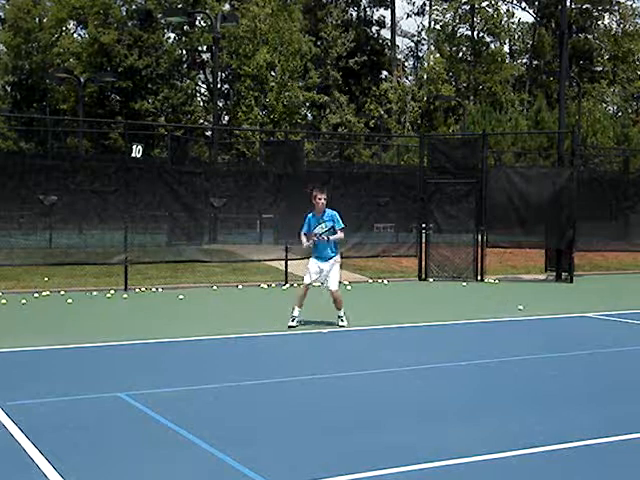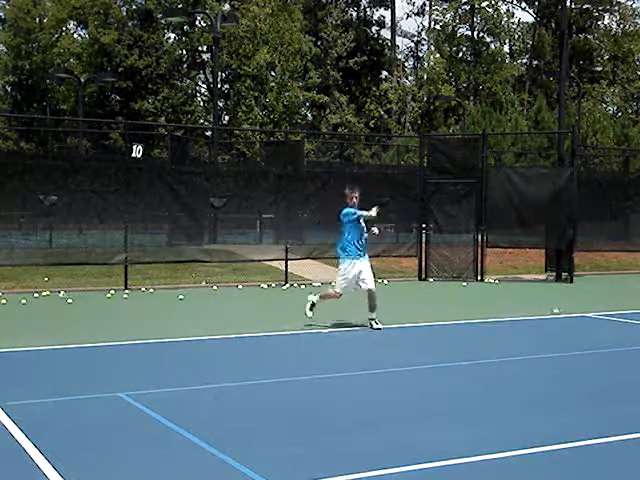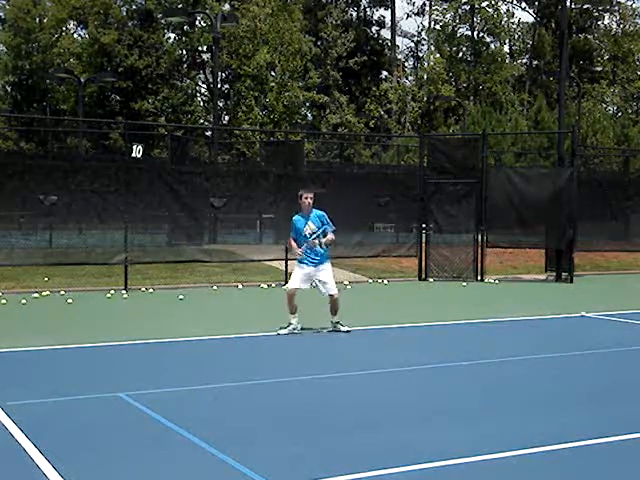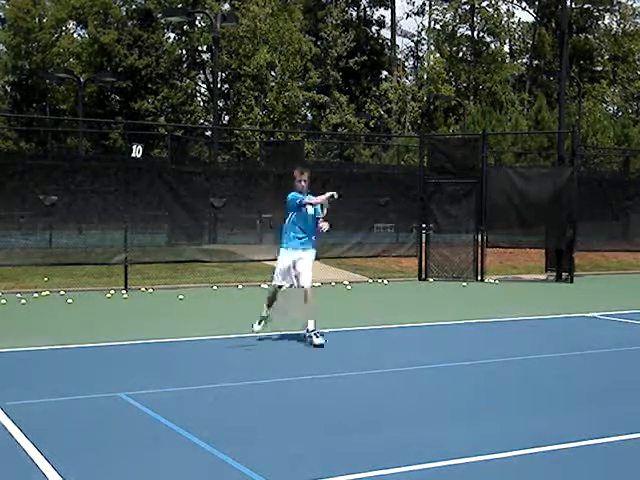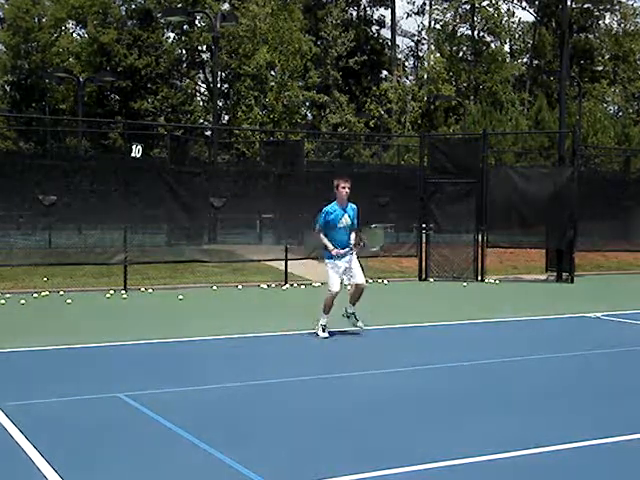
dt=1s
person 1, frame 1
left shoulder: (333, 215)
right shoulder: (310, 217)
left elbow: (341, 235)
right elbow: (304, 235)
left wrist: (327, 238)
right wrist: (305, 242)
left hip: (332, 259)
right hip: (316, 259)
left knee: (333, 290)
right knee: (306, 283)
left ankle: (341, 315)
right ankle: (295, 315)
person 1, frame 2
left shoulder: (358, 213)
right shoulder: (346, 212)
right elbow: (371, 214)
left wrist: (373, 230)
right wrist: (373, 210)
left hip: (362, 258)
right hip: (348, 260)
left knee: (371, 290)
right knee: (337, 292)
left ankle: (372, 318)
right ankle: (314, 299)
person 1, frame 3
left shoulder: (321, 215)
right shoulder: (295, 220)
left elbow: (332, 237)
right elbow: (293, 239)
left wrist: (320, 242)
right wrist: (295, 249)
left hip: (321, 263)
right hip: (303, 263)
left knee: (334, 296)
right knee: (290, 290)
left ankle: (335, 322)
right ankle: (294, 323)
person 1, frame 4
left shoulder: (316, 201)
right shoulder: (292, 197)
left elbow: (320, 223)
right elbow: (314, 201)
left wrist: (324, 225)
right wrist: (329, 195)
left hip: (306, 251)
right hip: (289, 249)
left knee: (306, 289)
right knee: (277, 286)
left ankle: (311, 329)
right ankle: (265, 315)
person 1, frame 5
left shoulder: (353, 209)
right shoulder: (328, 211)
right elbow: (319, 232)
left wrist: (352, 242)
right wrist: (331, 248)
left hip: (348, 254)
right hip: (334, 257)
left knee: (360, 284)
right knee: (334, 290)
left ankle: (350, 310)
right ankle: (322, 323)
